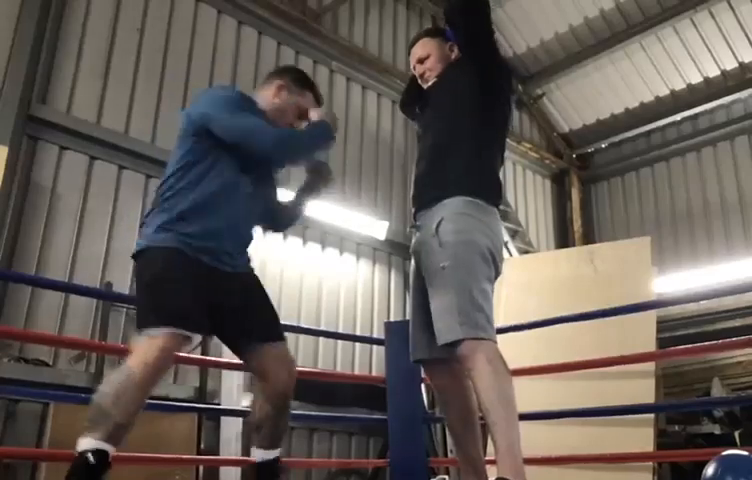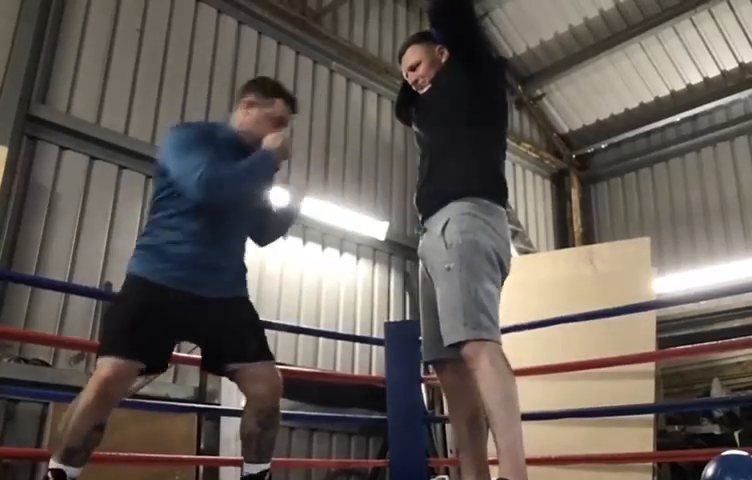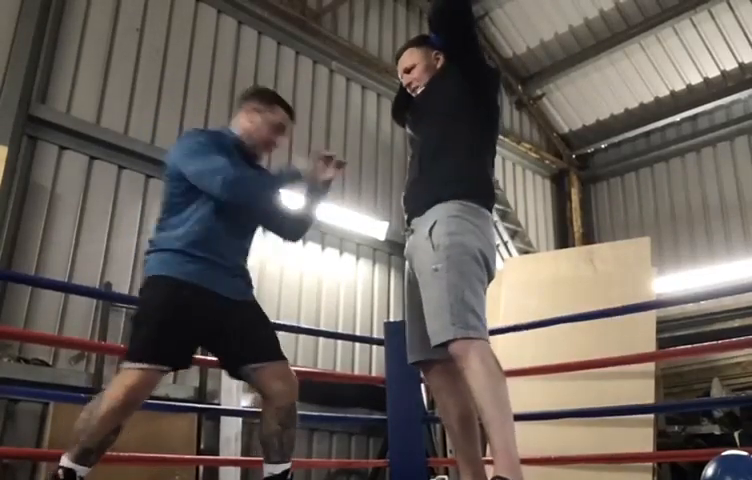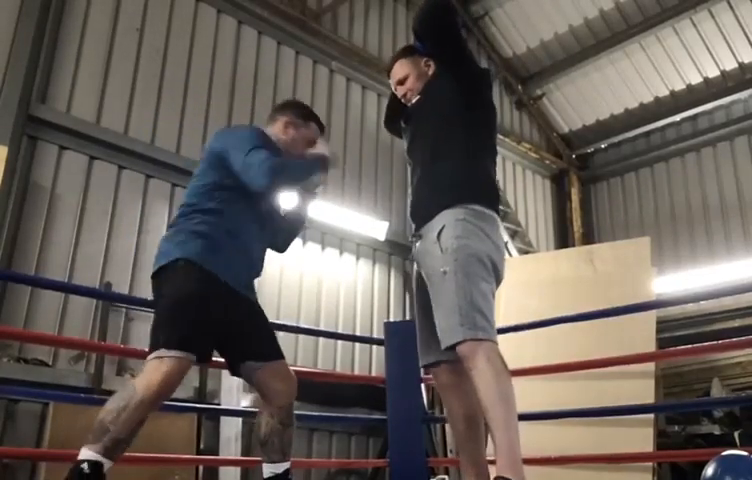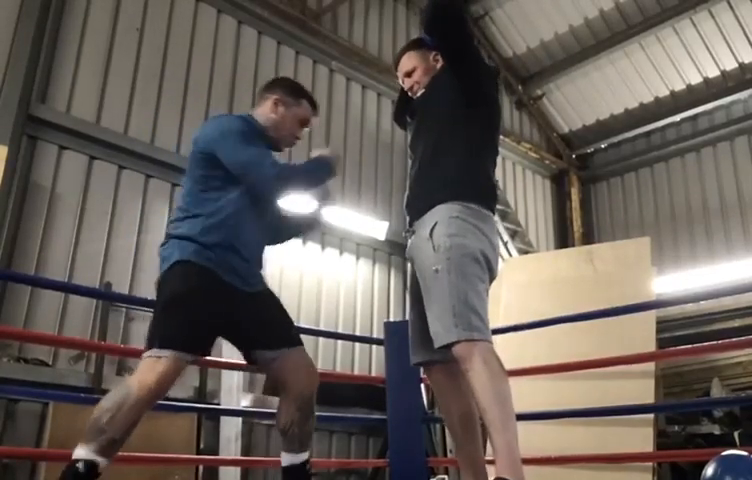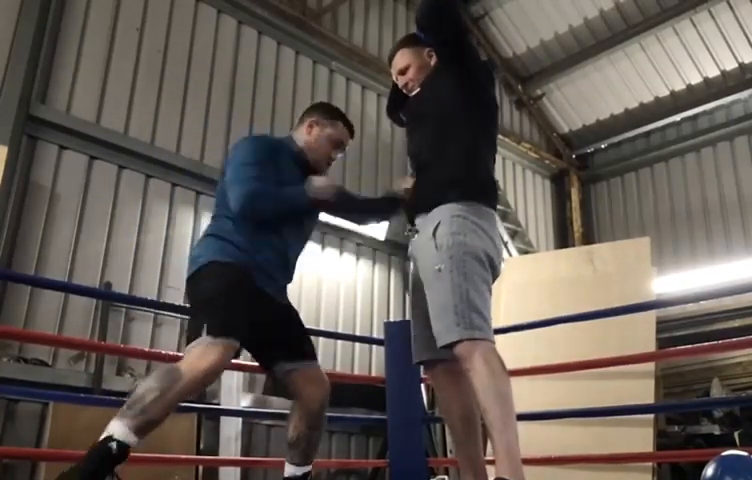
dt=0.4s
person 1, frame 1
left shoulder: (481, 72)
right shoulder: (438, 101)
right elbow: (407, 102)
left wrist: (440, 44)
right wrist: (422, 76)
left hip: (460, 215)
right hip: (432, 226)
left knee: (471, 341)
right knee: (440, 361)
person 1, frame 2
left shoulder: (474, 74)
right shoulder: (433, 107)
right elbow: (401, 109)
left wrist: (424, 48)
right wrist: (416, 85)
left hip: (465, 217)
right hip: (437, 229)
left knee: (475, 342)
right knee: (448, 361)
person 1, frame 3
left shoulder: (469, 80)
right shoulder: (427, 110)
right elbow: (397, 111)
left wrist: (429, 47)
right wrist: (411, 87)
left hip: (453, 219)
right hip: (425, 231)
left knee: (464, 341)
right knee: (437, 363)
person 1, frame 4
left shoulder: (463, 83)
right shoulder: (423, 116)
right elbow: (391, 120)
left wrist: (414, 60)
right wrist: (404, 97)
left hip: (460, 224)
right hip: (430, 238)
left knee: (472, 342)
right knee: (445, 366)
person 1, frame 5
left shoulder: (468, 79)
right shoulder: (429, 109)
right elbow: (399, 115)
left wrist: (426, 41)
right wrist: (411, 92)
left hip: (455, 220)
right hip: (427, 231)
left knee: (467, 342)
right knee: (439, 363)
person 1, frame 6
left shoulder: (464, 76)
right shoulder: (425, 107)
right elbow: (393, 109)
right wrist: (406, 88)
left hip: (457, 219)
right hip: (430, 231)
left knee: (469, 342)
right knee: (440, 361)
person 2, frame 1
left shoulder: (279, 147)
right shoulder: (224, 102)
left elbow: (276, 221)
right elbow: (274, 145)
left wrist: (309, 191)
right wrist: (322, 130)
left hip: (229, 268)
right hip: (177, 250)
left knee: (279, 371)
right knee: (158, 350)
person 2, frame 2
left shoulder: (254, 163)
right shoulder: (188, 138)
left elbow: (262, 233)
right elbow: (207, 188)
left wrist: (290, 212)
right wrist: (266, 158)
left hip: (223, 293)
right hip: (157, 281)
left knee: (266, 387)
right knee: (108, 381)
person 2, frame 3
left shoulder: (254, 175)
right shoulder: (194, 143)
left elbow: (291, 229)
right elbow: (226, 184)
left wrist: (318, 188)
right wrist: (295, 177)
left hip: (230, 291)
right hip: (175, 281)
left knee: (281, 385)
right knee: (131, 385)
person 2, frame 4
left shoulder: (260, 166)
right shoulder: (240, 138)
left elbow: (277, 241)
right elbow: (272, 178)
left wrist: (302, 207)
right wrist: (316, 162)
left hip: (234, 288)
right hip: (193, 270)
left knee: (281, 384)
right knee: (165, 373)
person 2, frame 5
left shoulder: (262, 157)
right shoulder: (229, 129)
left elbow: (268, 230)
right elbow: (274, 180)
left wrist: (308, 222)
right wrist: (321, 166)
left hip: (245, 280)
right hip: (196, 267)
left knee: (301, 375)
right knee: (159, 372)
person 2, frame 6
left shoulder: (309, 177)
right shoulder: (255, 149)
left elbow: (358, 213)
right elbow: (249, 205)
left wrist: (398, 199)
right wrist: (310, 192)
left hip: (267, 287)
right hip: (227, 269)
left knee: (315, 389)
right knee: (208, 359)
